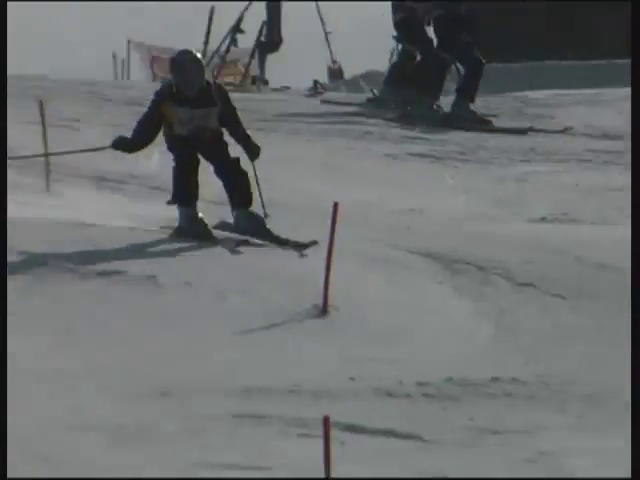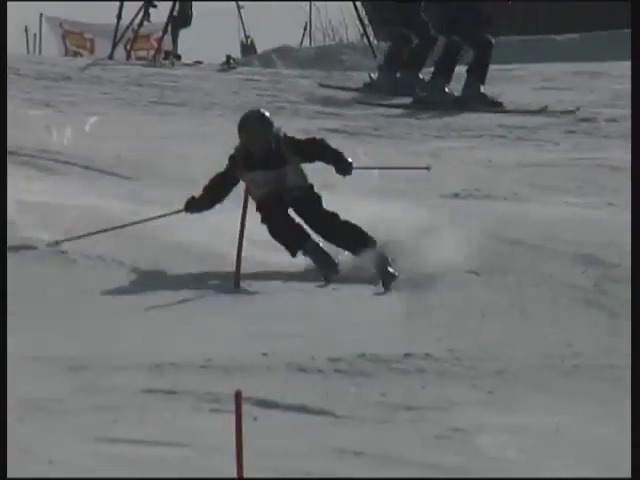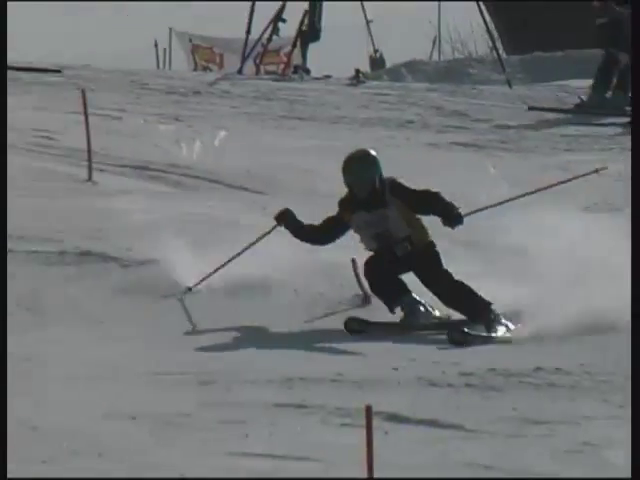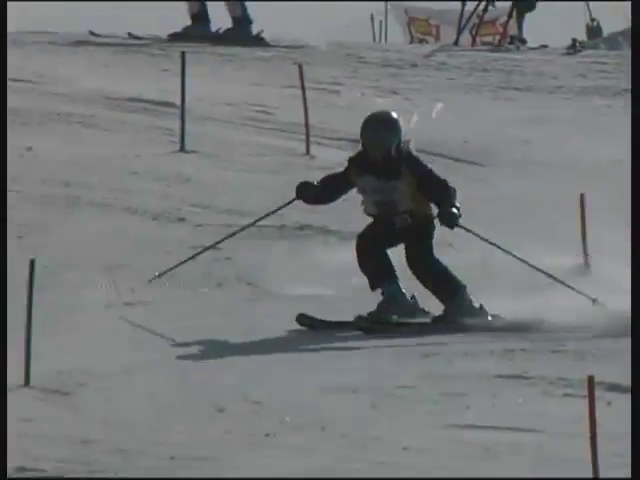
dt=0.3s
person 1, frame 1
left shoulder: (214, 92)
right shoulder: (166, 97)
left elbow: (230, 119)
right elbow: (149, 123)
left wrist: (248, 143)
right wrist: (131, 143)
left hip: (208, 135)
right hip: (179, 138)
left knee: (228, 168)
right knee: (186, 164)
left ankle: (244, 217)
right ankle: (189, 218)
person 1, frame 2
left shoulder: (286, 147)
right shoulder: (240, 161)
left elbow: (316, 147)
right elbow: (220, 186)
left wrist: (339, 160)
right wrist: (199, 202)
left hip: (297, 191)
right hip: (268, 199)
left knee: (325, 223)
right knee: (275, 219)
left ankle: (373, 254)
right ankle: (320, 257)
person 1, frame 3
left shoulder: (392, 192)
right shoulder: (349, 209)
left elbow: (426, 200)
right elbow: (324, 233)
left wrist: (448, 212)
right wrist: (294, 225)
left hip: (418, 248)
right hip: (390, 255)
left knee: (440, 283)
right knee: (373, 271)
left ankle: (491, 318)
right ankle: (417, 310)
person 1, frame 4
left shoulder: (407, 163)
right shoulder: (358, 167)
left elbow: (436, 186)
right elbow: (331, 188)
left wrist: (448, 208)
right wrist: (310, 191)
left hip: (416, 219)
right hip: (386, 221)
left knee: (421, 259)
right knee: (366, 244)
left ankle: (462, 304)
right ankle: (397, 301)
